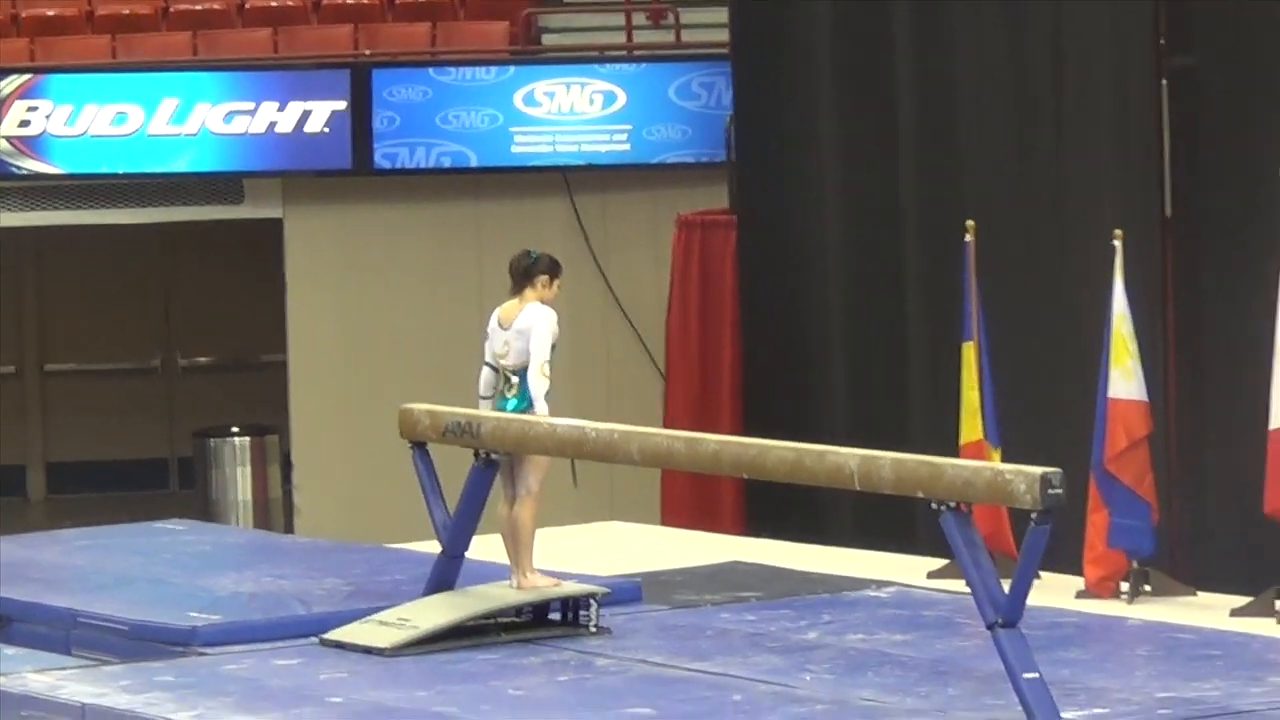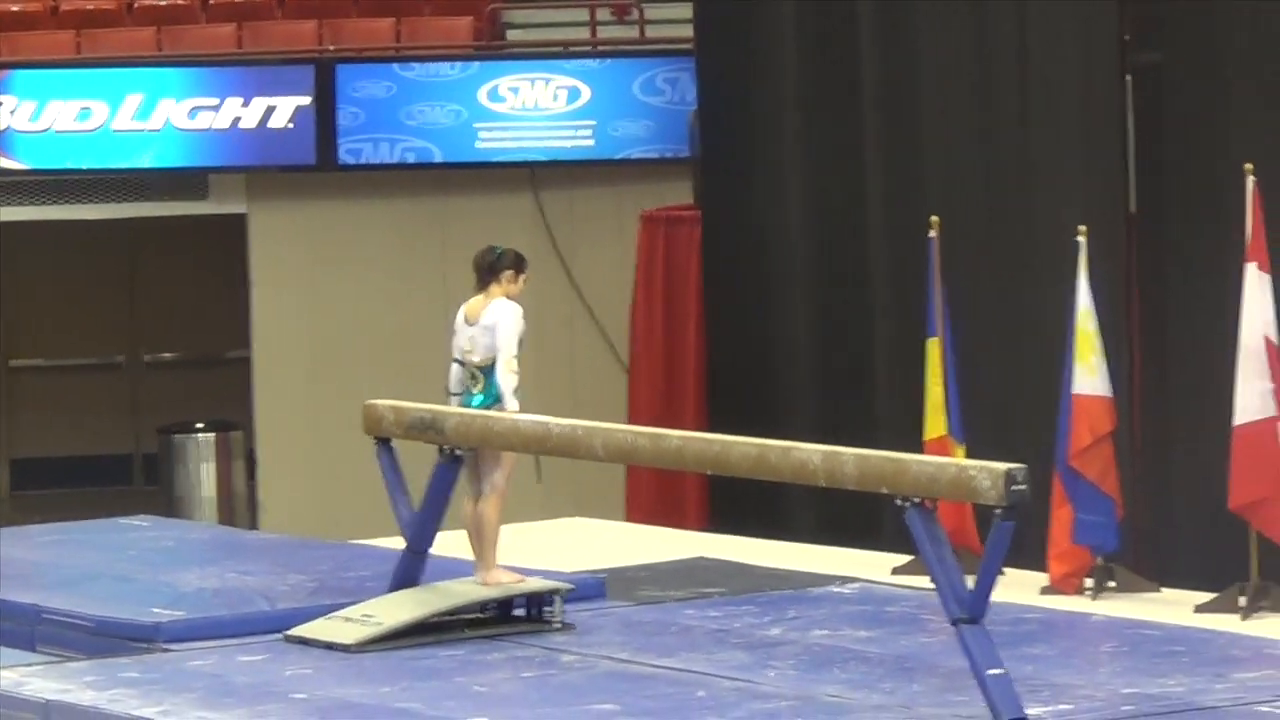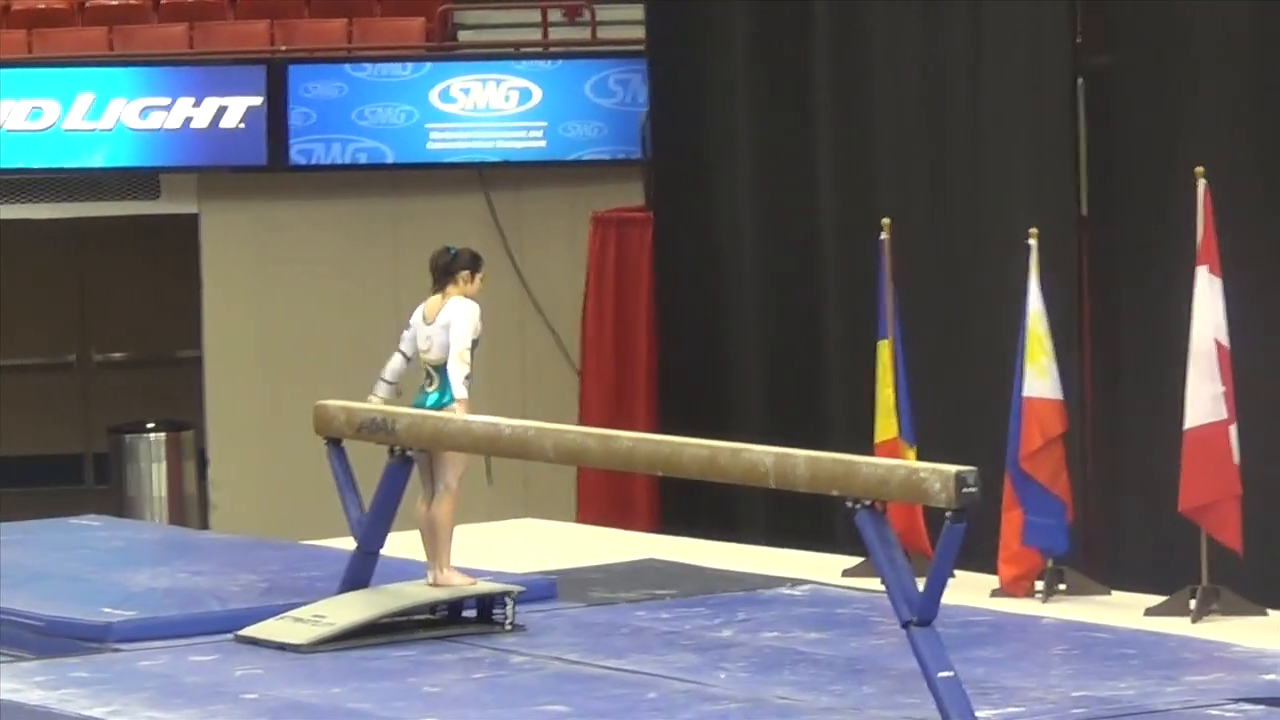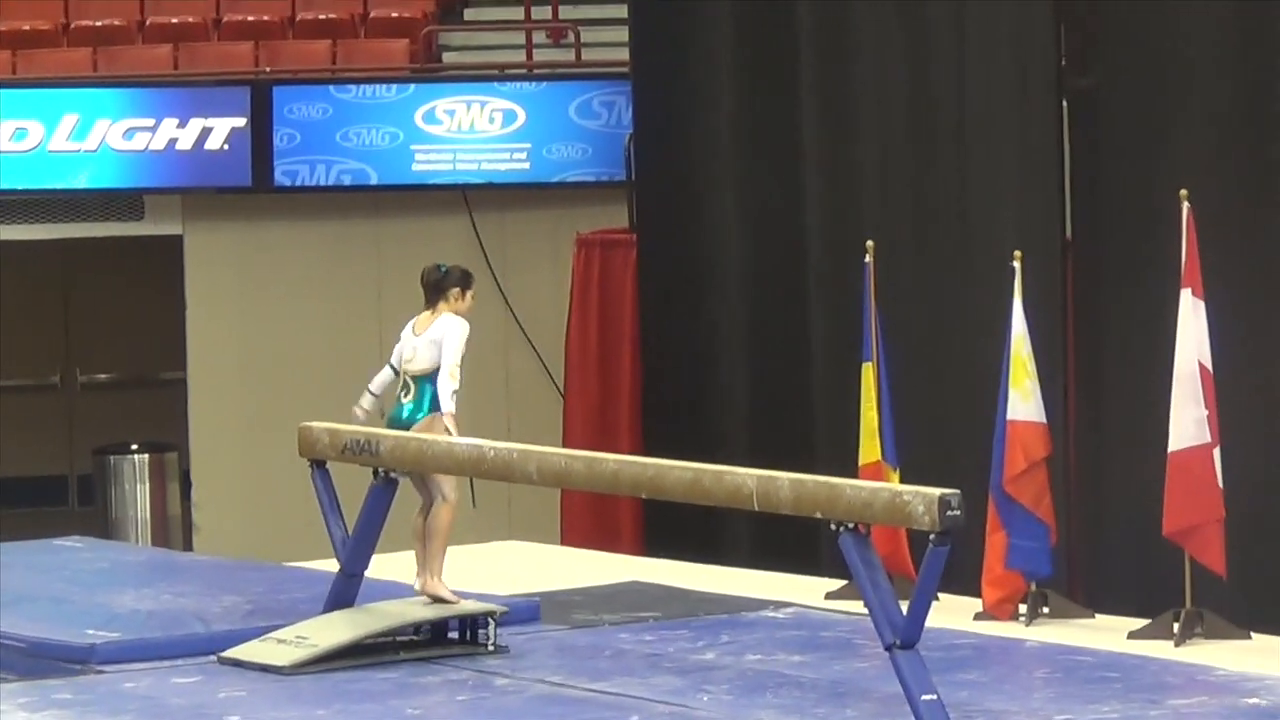
dt=0.2s
person 1, frame 1
left shoulder: (498, 315)
right shoulder: (543, 315)
left elbow: (488, 369)
right elbow: (539, 368)
left wrist: (485, 412)
right wrist: (541, 414)
left hip: (503, 406)
right hip: (527, 408)
left knee: (510, 494)
right knee: (527, 493)
left ankle: (517, 569)
right ankle: (526, 573)
person 1, frame 2
left shoulder: (464, 311)
right shoulder: (508, 310)
left elbow: (457, 366)
right elbow: (506, 364)
left wrist: (457, 407)
right wrist: (512, 409)
left hip: (468, 402)
right hip: (493, 404)
left knee: (475, 491)
right knee: (493, 489)
left ankle: (482, 565)
right ankle: (490, 568)
person 1, frame 3
left shoulder: (422, 310)
right shoulder: (466, 308)
left elbow: (401, 356)
right elbow: (459, 355)
left wrist: (381, 392)
right wrist: (460, 397)
left hip: (424, 401)
right hip: (447, 403)
left knee: (429, 490)
right knee: (447, 489)
left ankle: (435, 566)
right ankle: (443, 569)
person 1, frame 4
left shoulder: (415, 325)
right shoulder: (454, 324)
left elbow: (391, 367)
right elbow: (449, 370)
left wrist: (367, 401)
right wrist: (448, 415)
left hip: (400, 415)
right hip: (426, 417)
left knee: (430, 499)
right knee: (446, 496)
left ankle: (424, 574)
right ankle: (433, 576)
